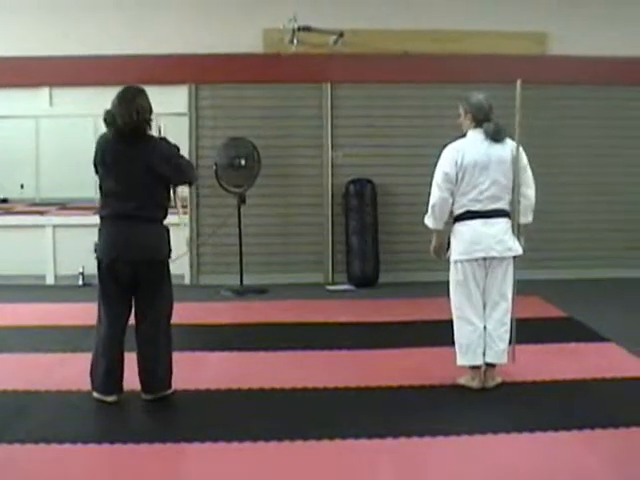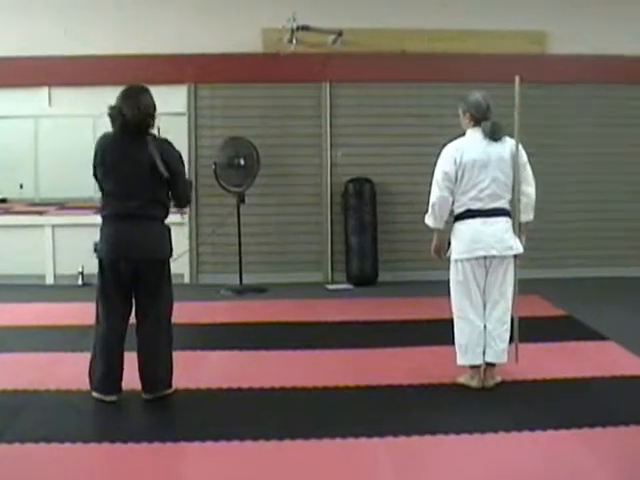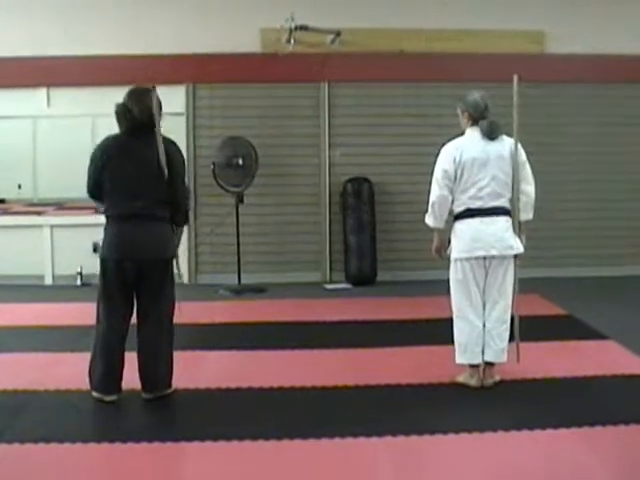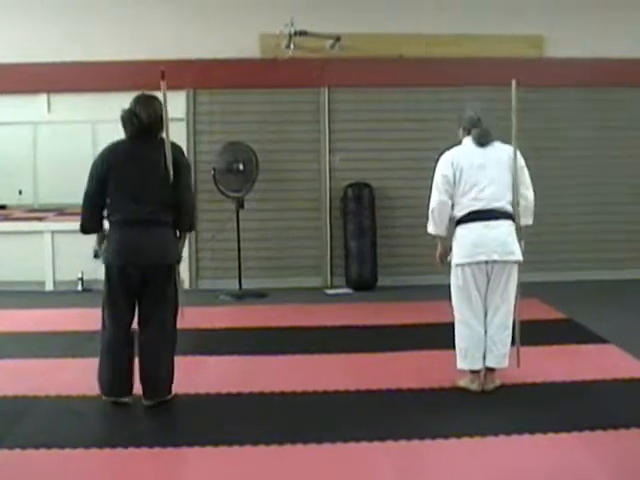
dt=0.2s
person 1, frame 1
left shoulder: (104, 145)
right shoulder: (159, 149)
right elbow: (187, 174)
left hip: (112, 239)
right hip: (150, 241)
left knee: (111, 316)
right knee: (154, 316)
left ankle: (106, 386)
right ankle: (155, 385)
person 1, frame 2
left shoulder: (104, 145)
right shoulder: (161, 149)
right elbow: (182, 194)
right wrist: (176, 197)
left hip: (114, 238)
right hip: (151, 239)
left knee: (110, 316)
right knee: (154, 315)
left ankle: (105, 386)
right ankle: (155, 384)
person 1, frame 3
left shoulder: (106, 148)
right shoulder: (167, 148)
left elbow: (94, 192)
right elbow: (180, 198)
right wrist: (174, 228)
left hip: (117, 238)
right hip: (156, 239)
left knee: (112, 316)
right knee: (156, 316)
left ankle: (105, 385)
right ankle: (156, 384)
person 1, frame 4
left shoulder: (111, 154)
right shoulder: (173, 154)
left elbow: (91, 201)
right elbow: (186, 202)
left wrist: (98, 232)
right wrist: (180, 239)
left hip: (121, 244)
right hip: (160, 245)
left knee: (116, 320)
right knee: (159, 321)
left ankle: (116, 388)
right ankle: (157, 390)
person 2, frame 1
left shoulder: (455, 151)
right shoulder: (512, 148)
left elbow: (440, 197)
right elbow: (527, 194)
left wrist: (438, 235)
right wrist: (519, 229)
left hip: (468, 234)
right hip: (501, 232)
left knee: (468, 305)
right knee: (499, 303)
left ankle: (474, 372)
right ankle: (491, 371)
person 2, frame 2
left shoulder: (455, 150)
right shoulder: (511, 147)
left elbow: (440, 196)
right elbow: (527, 192)
left wrist: (438, 234)
right wrist: (520, 229)
left hip: (468, 233)
right hip: (501, 231)
left knee: (468, 304)
right knee: (499, 302)
left ankle: (473, 371)
right ankle: (491, 370)
person 2, frame 3
left shoulder: (454, 148)
right shoulder: (511, 146)
left elbow: (440, 196)
right elbow: (526, 191)
left wrist: (438, 234)
right wrist: (520, 228)
left hip: (468, 232)
right hip: (501, 230)
left knee: (467, 304)
right knee: (499, 302)
left ankle: (473, 370)
right ankle: (490, 369)
person 2, frame 4
left shoulder: (452, 157)
right shoulder: (509, 152)
left elbow: (440, 203)
right elbow: (526, 197)
left wrist: (442, 242)
right wrist: (520, 233)
left hip: (469, 236)
right hip: (504, 234)
left knee: (469, 309)
right knee: (501, 307)
left ankle: (473, 375)
right ankle: (491, 374)
